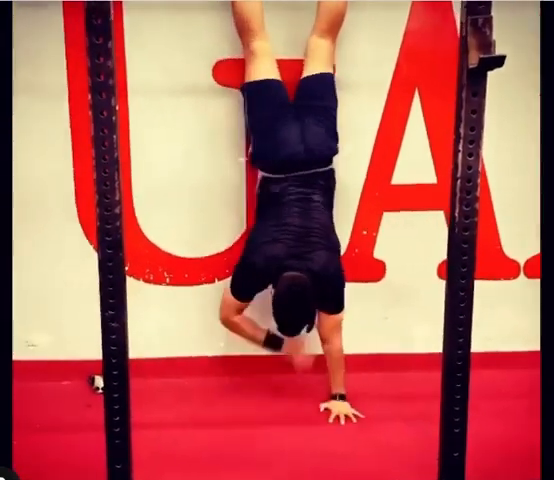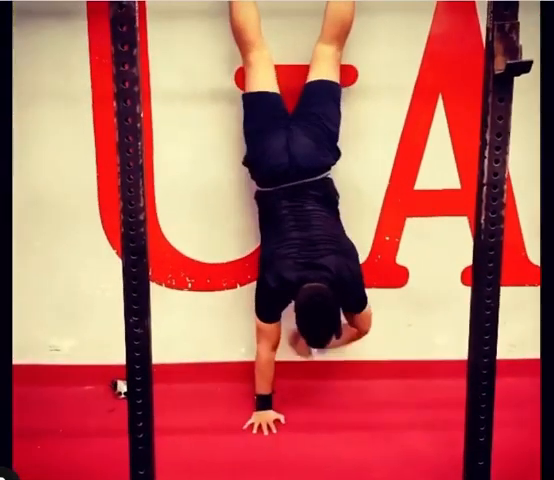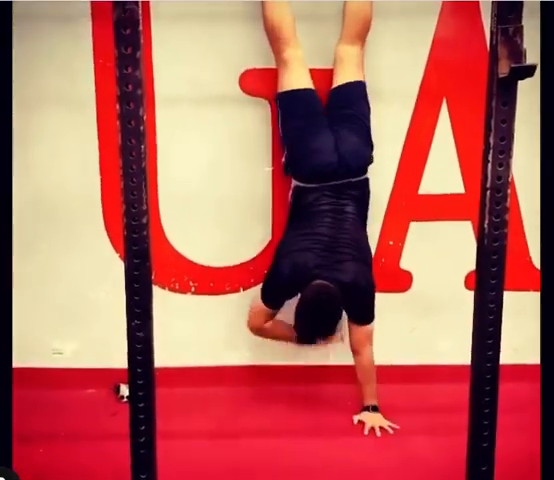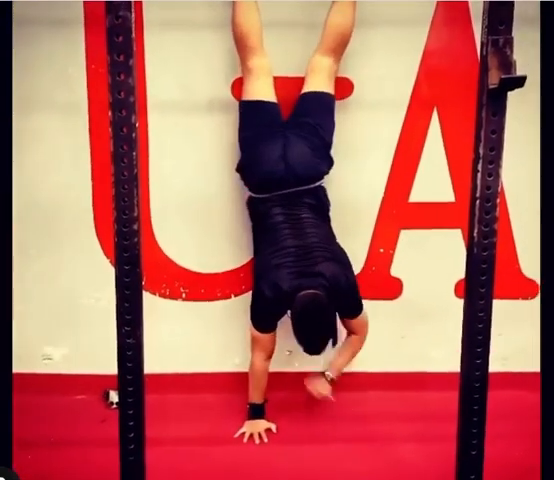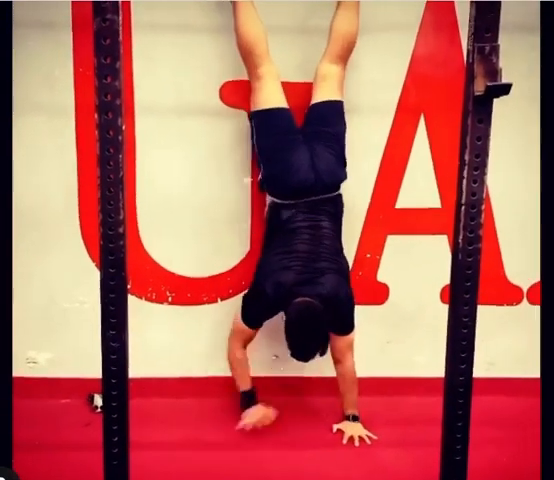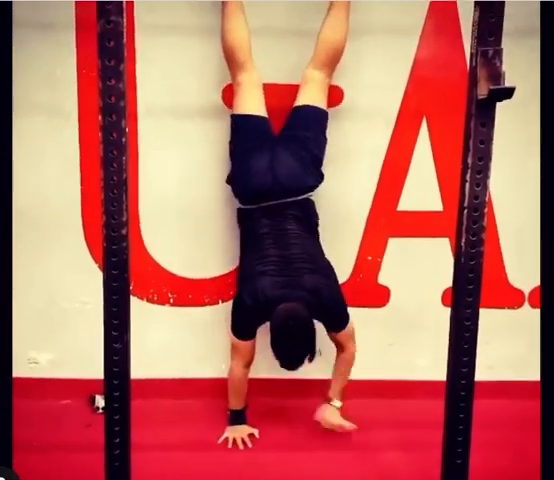
dt=0.5s
person 1, frame 1
left shoulder: (327, 269)
right shoulder: (258, 262)
left elbow: (332, 340)
left wrist: (340, 396)
right wrist: (279, 343)
left hip: (314, 151)
right hip: (279, 157)
left knee: (322, 40)
right knee: (257, 43)
person 1, frame 2
left shoulder: (346, 272)
right shoulder: (274, 280)
right elbow: (266, 346)
right wrist: (262, 405)
left hip: (309, 157)
right hip: (274, 161)
left knee: (328, 46)
right knee: (255, 52)
person 1, frame 3
left shoulder: (357, 280)
right shoulder: (287, 268)
left elbow: (362, 350)
right elbow: (261, 322)
left wrist: (372, 406)
right wrist: (305, 335)
left hip: (348, 161)
right hip: (313, 162)
left knee: (349, 51)
right knee: (289, 54)
person 1, frame 4
left shoulder: (340, 279)
right shoulder: (271, 289)
right elbow: (261, 355)
left wrist: (328, 375)
right wrist: (254, 415)
left hip: (303, 168)
right hip: (268, 170)
left knee: (323, 60)
right knee: (256, 62)
person 1, frame 5
left shoulder: (336, 293)
right shoulder: (268, 288)
left elbow: (344, 361)
right elbow: (236, 343)
left wrist: (353, 417)
right wrist: (248, 402)
left hip: (322, 175)
right hip: (287, 179)
left knee: (330, 69)
right knee: (262, 71)
person 1, frame 6
left shoulder: (324, 293)
right shoulder: (251, 298)
left elbow: (347, 348)
right elbow: (240, 363)
left wrist: (333, 402)
right wrist: (235, 420)
left hip: (294, 177)
right hip: (258, 183)
left knee: (316, 74)
right knee: (246, 76)
